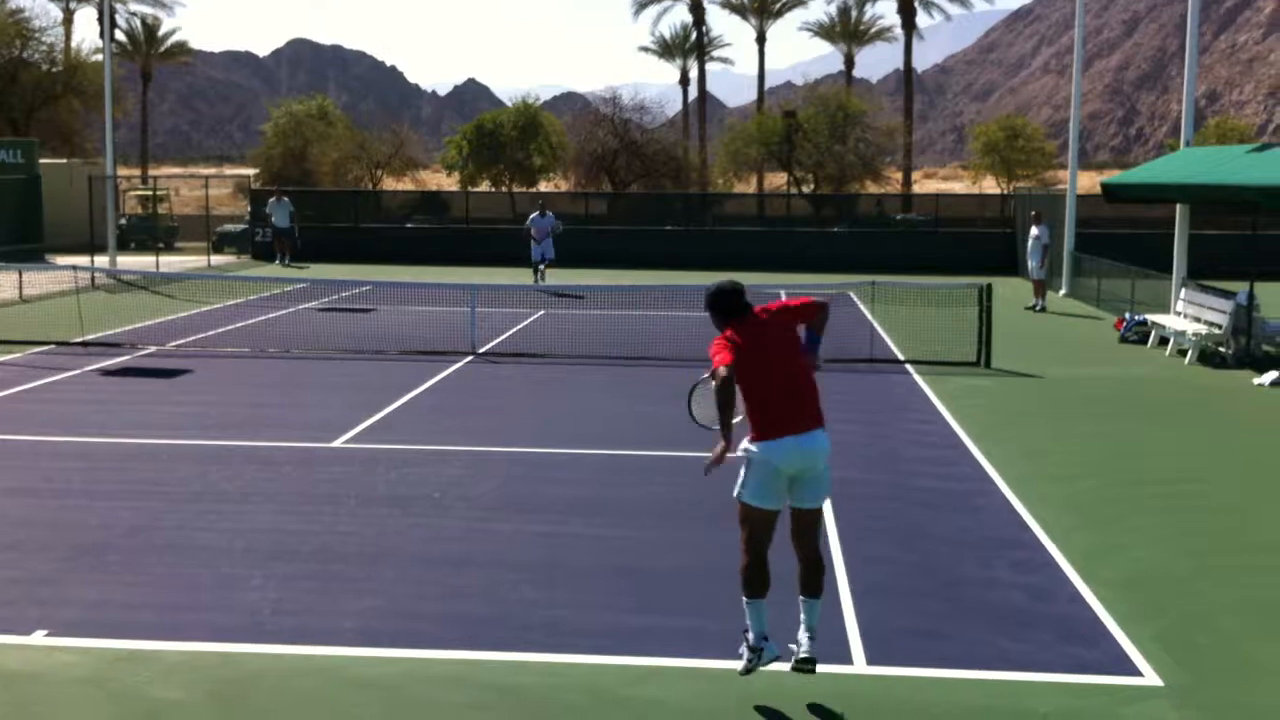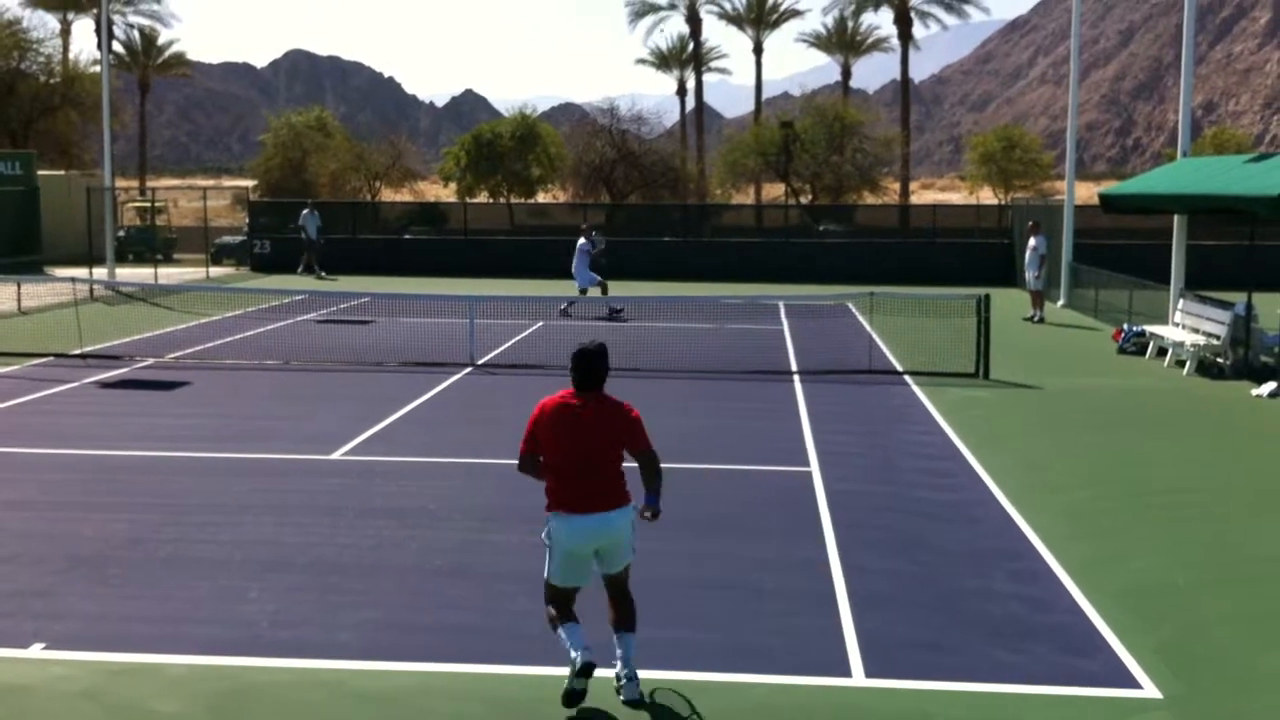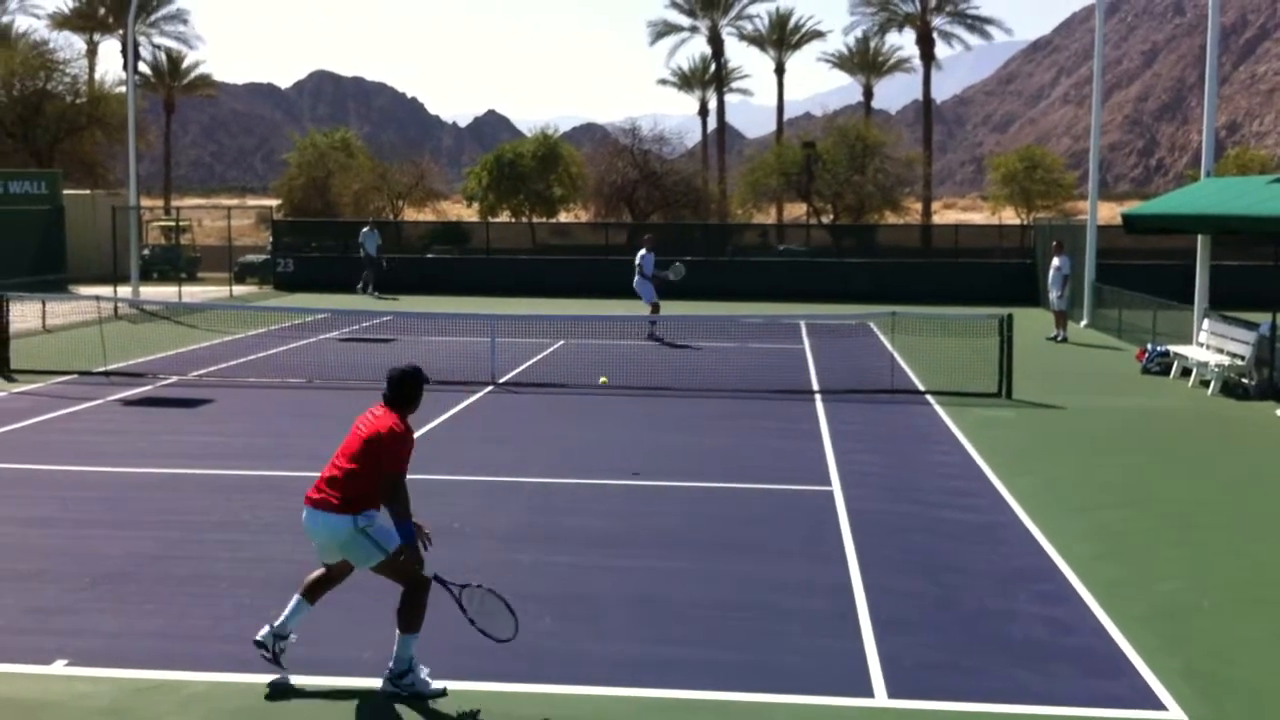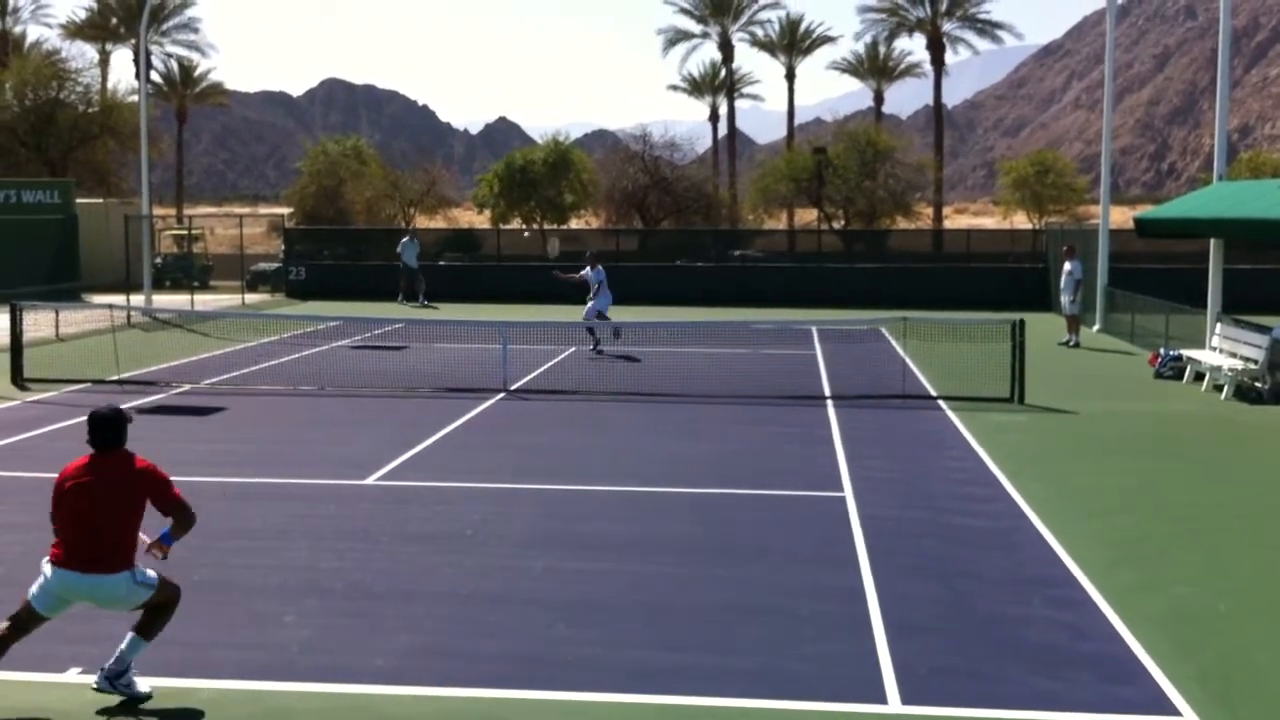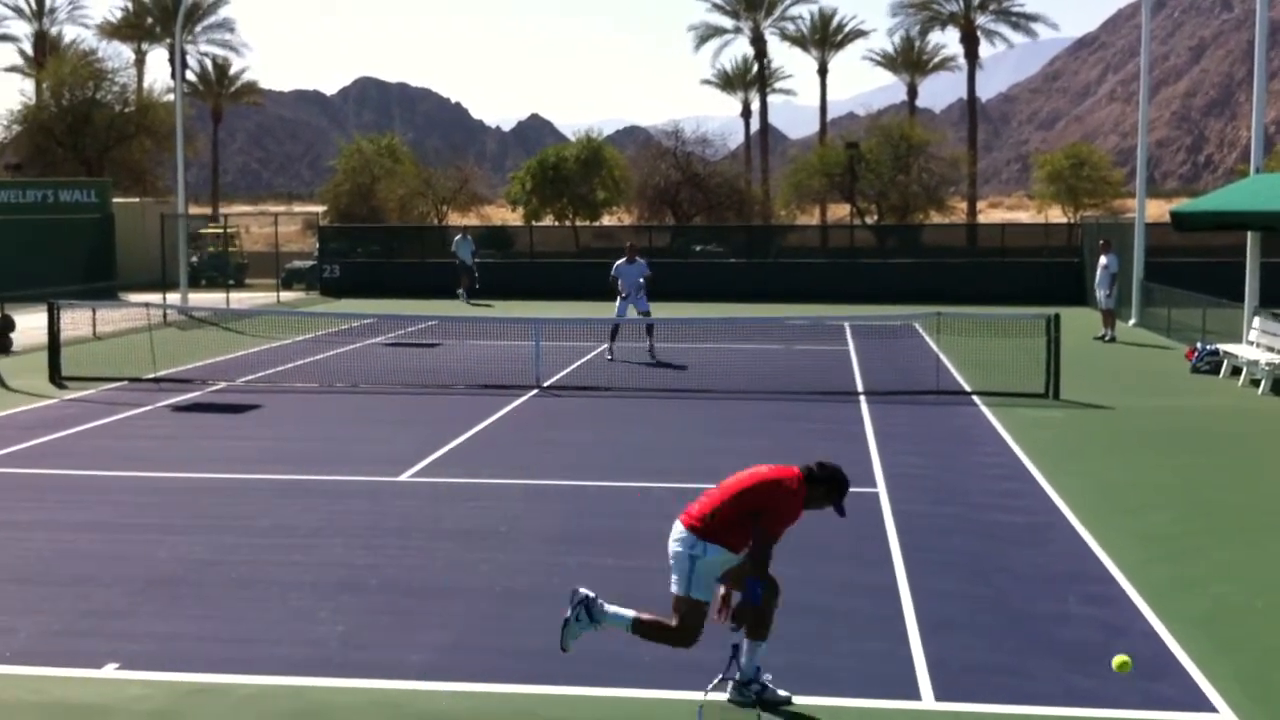
dt=1s
person 1, frame 1
left shoulder: (726, 342)
right shoulder: (777, 314)
left elbow: (725, 380)
right elbow: (821, 307)
left wrist: (726, 436)
right wrist: (808, 352)
left hip: (771, 448)
right hip: (815, 440)
left knee: (754, 549)
right knee: (808, 547)
left ankle: (757, 641)
right ankle: (807, 641)
person 1, frame 2
left shoulder: (546, 409)
right shoulder: (622, 414)
left elbow: (526, 465)
right elbow: (650, 463)
right wrist: (652, 500)
left hip: (569, 522)
right hip: (617, 517)
left knee: (556, 603)
right knee: (619, 592)
left ankle: (579, 657)
right ankle: (628, 677)
person 1, frame 3
left shoulder: (374, 415)
right shoulder: (399, 431)
right elbow: (393, 488)
left wrist: (409, 524)
right wrist: (408, 537)
left hip: (317, 510)
right hip: (344, 519)
left knee: (335, 570)
right knee: (418, 580)
left ankle: (275, 634)
right ankle: (402, 672)
person 1, frame 4
left shoulder: (69, 474)
right shoulder: (145, 472)
left elbow: (59, 529)
right elbow: (186, 518)
right wrist: (166, 540)
left hip: (64, 573)
right hip: (114, 579)
right knee: (169, 596)
right ankle: (117, 673)
person 1, frame 5
left shoulder: (780, 478)
right shoulder: (792, 493)
right elbow: (762, 550)
left wrist: (727, 588)
right wrist: (750, 600)
left hip: (704, 541)
right hip: (699, 545)
left knee: (767, 593)
right knee: (683, 636)
left ankle: (747, 680)
right ankle: (593, 609)
